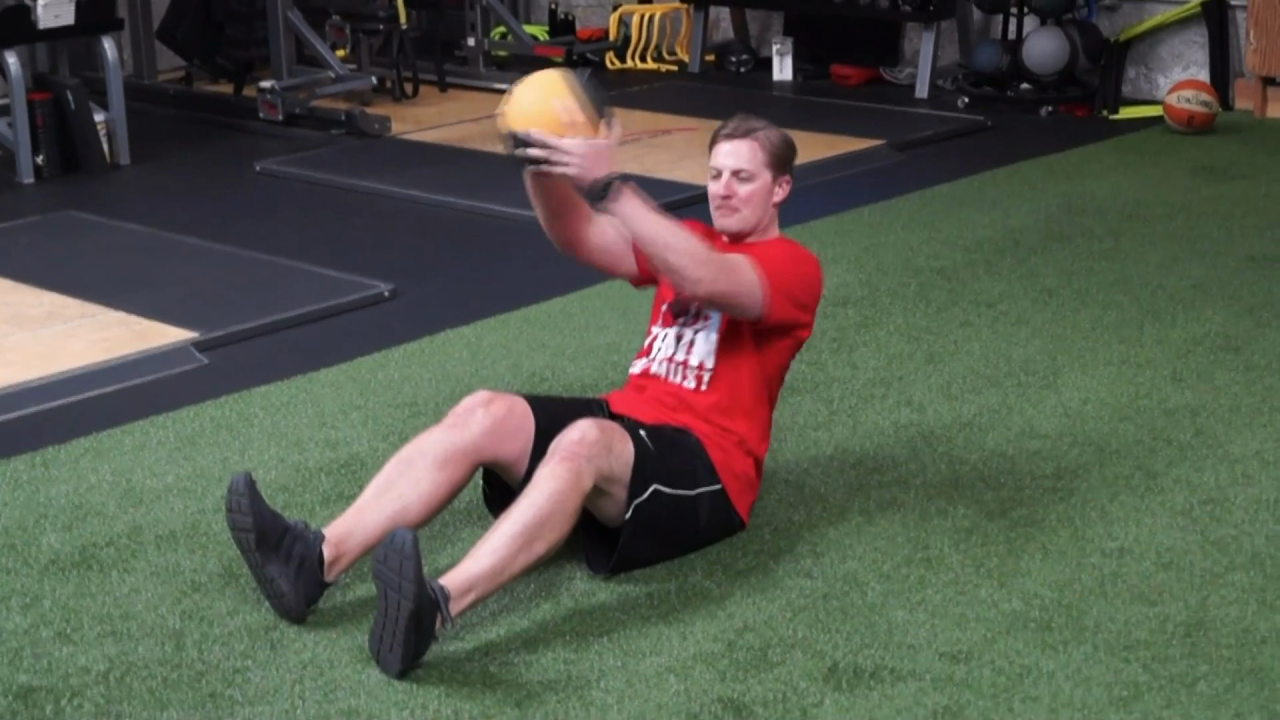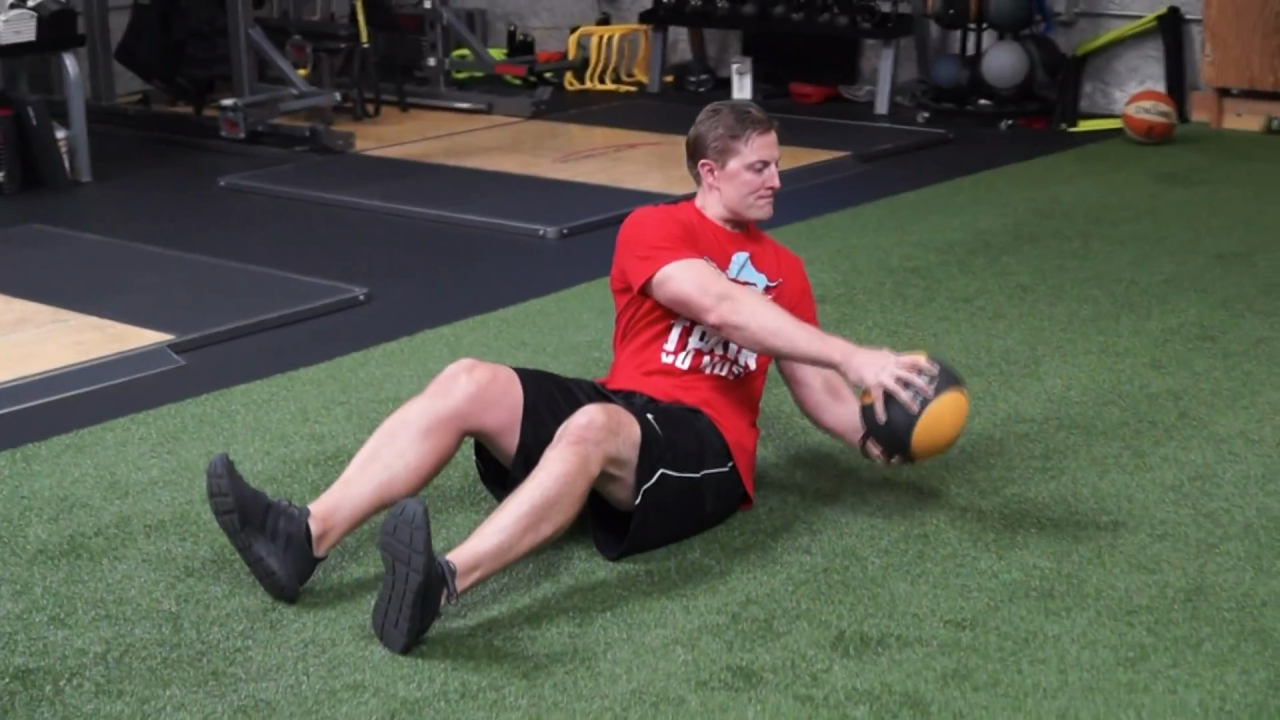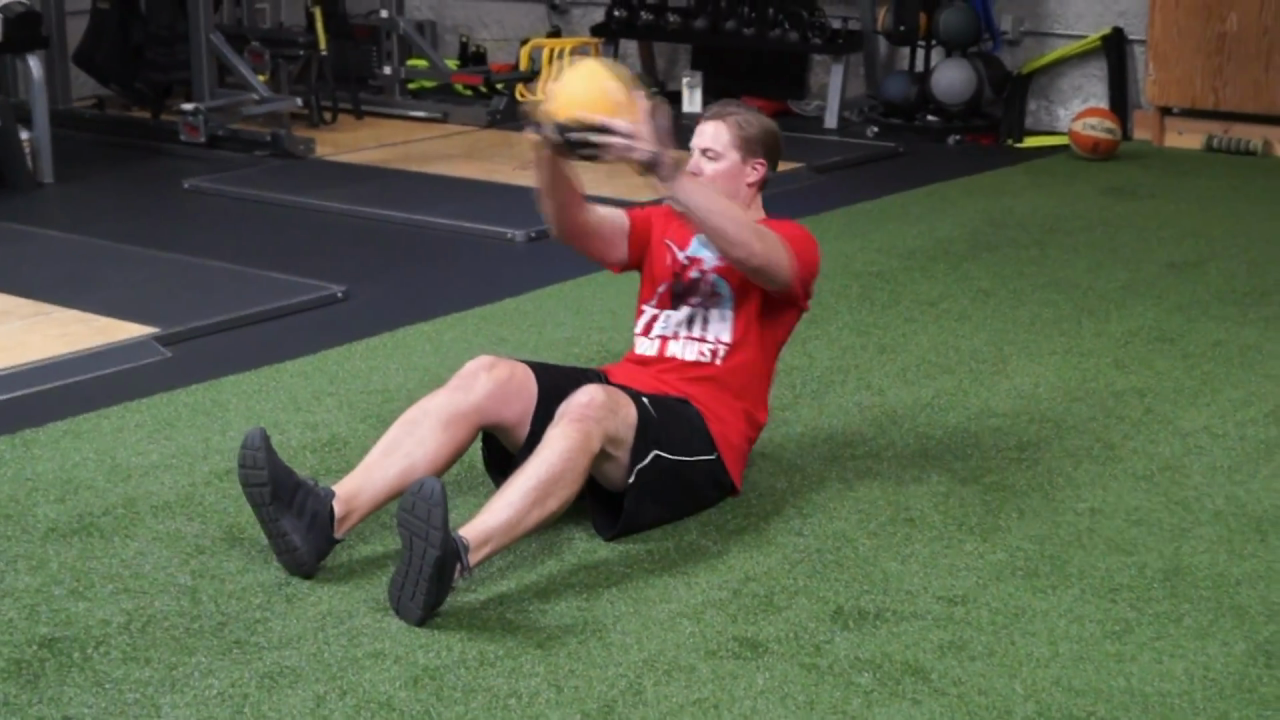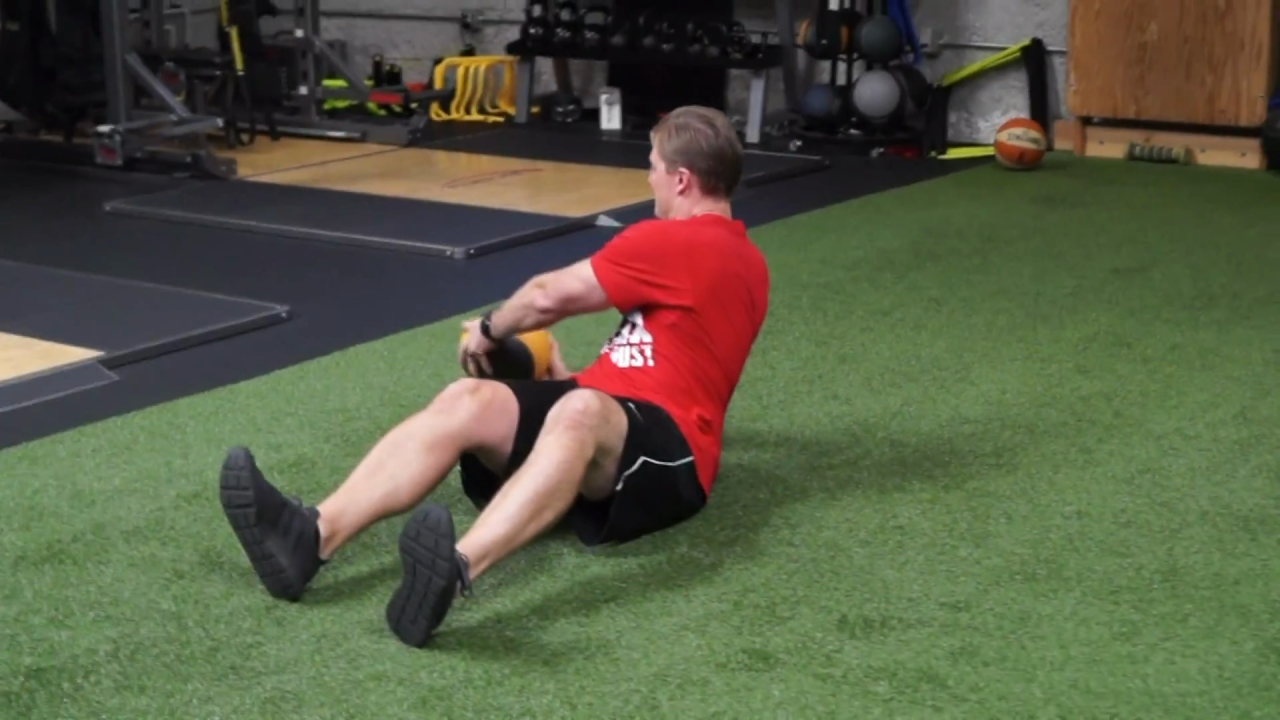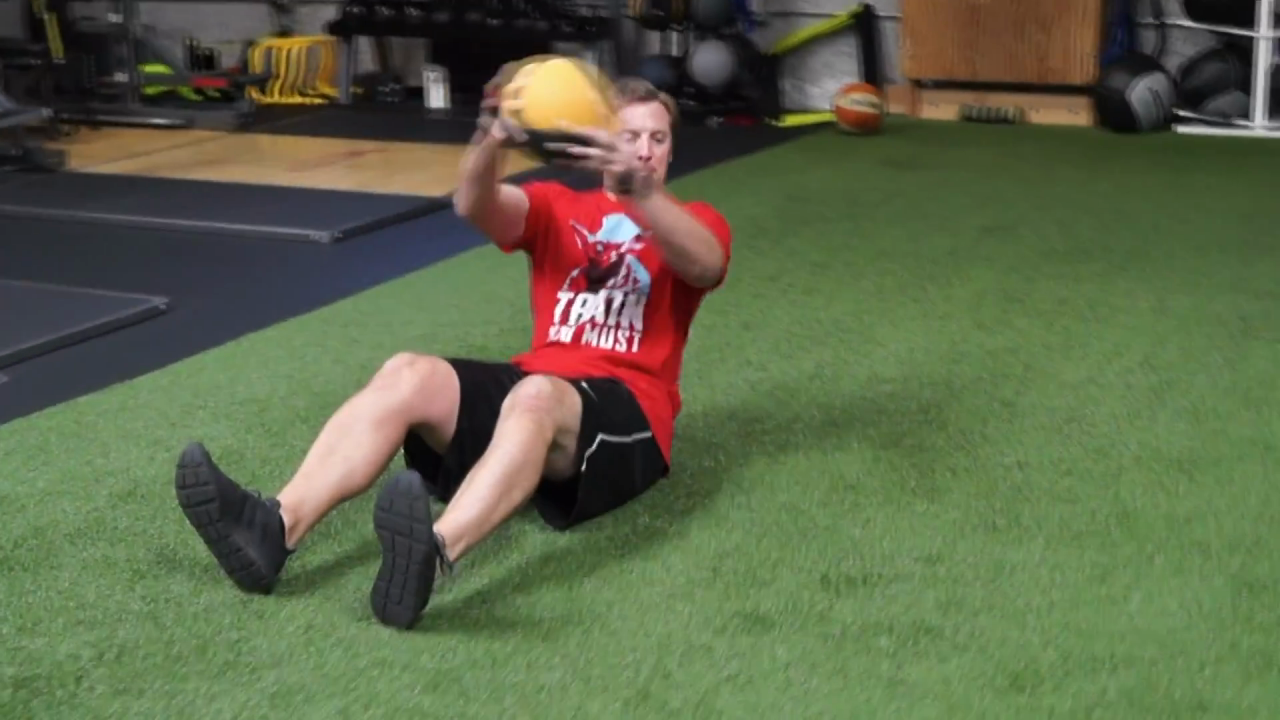
dt=1s
person 1, frame 1
left shoulder: (793, 268)
right shoulder: (700, 241)
left elbow: (702, 279)
right elbow: (577, 237)
left wrist: (610, 185)
right wrist: (541, 167)
left hip: (704, 468)
right hip: (630, 420)
left knee: (584, 443)
right knee: (483, 414)
left ankle: (436, 608)
right ankle: (320, 558)
person 1, frame 2
left shoulder: (786, 270)
right shoulder: (653, 229)
left elbow: (818, 396)
right elbow: (720, 309)
left wrist: (877, 431)
right wrist: (851, 355)
left hip: (705, 445)
right hip: (618, 406)
left knee: (592, 429)
right knee: (468, 382)
left ankle: (442, 583)
right ankle: (308, 535)
person 1, frame 3
left shoulder: (787, 245)
right shoulder: (661, 228)
left elbow: (751, 252)
right elbow: (572, 225)
left wrist: (659, 167)
right wrist: (552, 156)
left hip: (700, 435)
right hip: (623, 391)
left knee: (590, 407)
right knee: (487, 378)
left ankle: (454, 559)
right ankle: (328, 516)
person 1, frame 4
left shoulder: (673, 241)
right shoulder: (738, 259)
left elbow: (550, 295)
left wrist: (488, 330)
right wrist: (566, 377)
left hip: (668, 446)
left knee: (581, 411)
right knee: (467, 400)
left ankle: (458, 570)
right ankle: (313, 535)
person 1, frame 5
left shoulder: (697, 223)
right shoulder: (558, 206)
left elbow: (702, 264)
right elbow: (476, 206)
left wrist: (638, 185)
right wrist: (491, 142)
left hip: (624, 410)
right hip: (538, 380)
left knee: (536, 399)
right knee: (408, 374)
left ankle: (433, 554)
right ankle: (277, 526)
